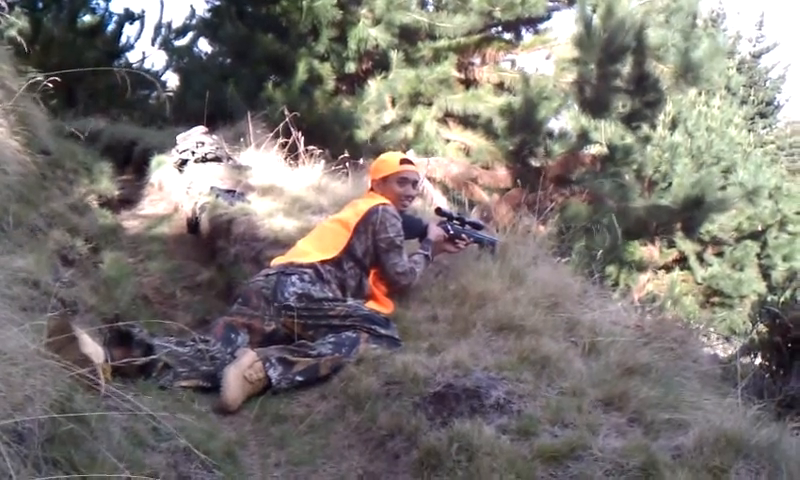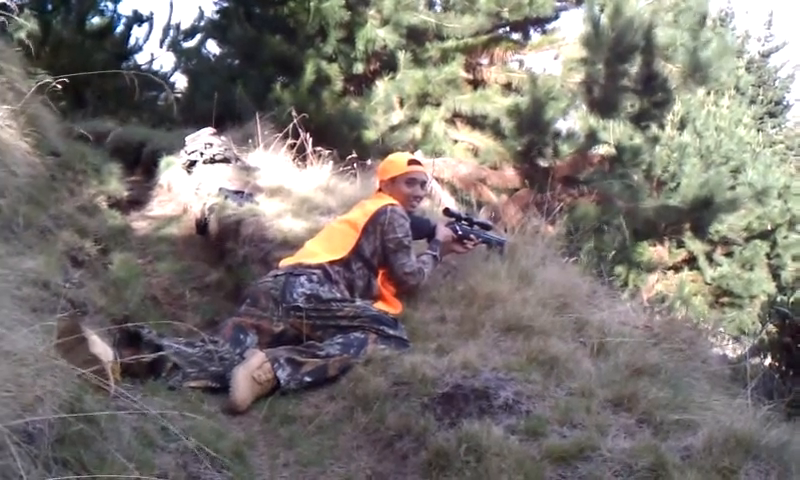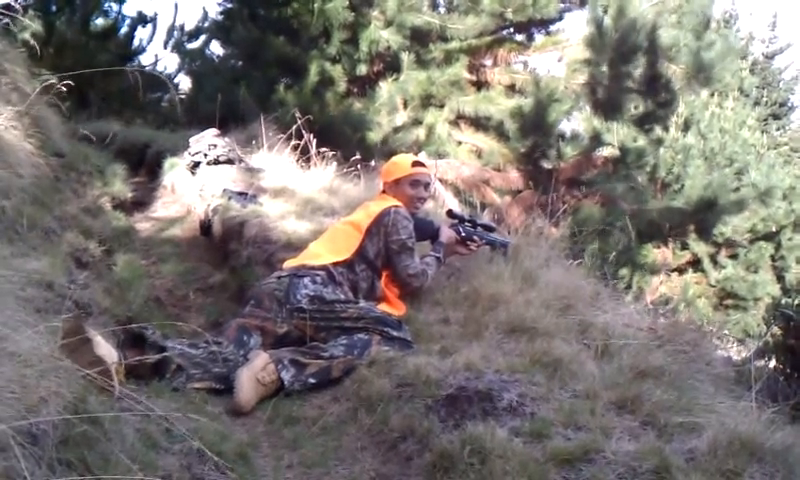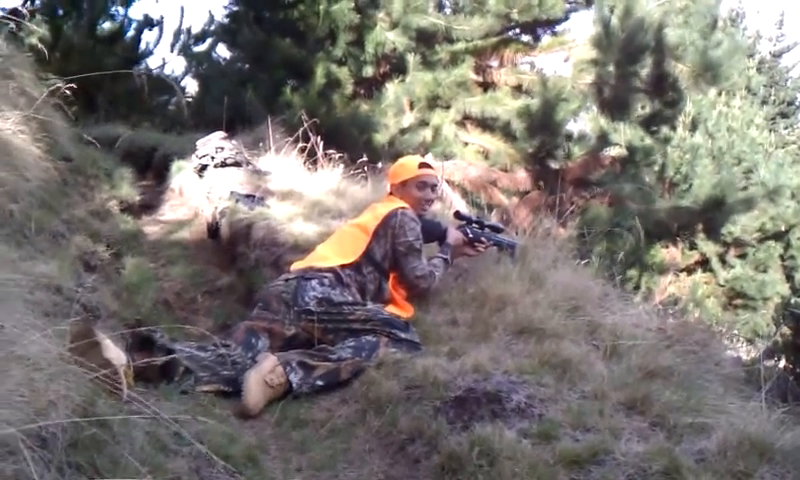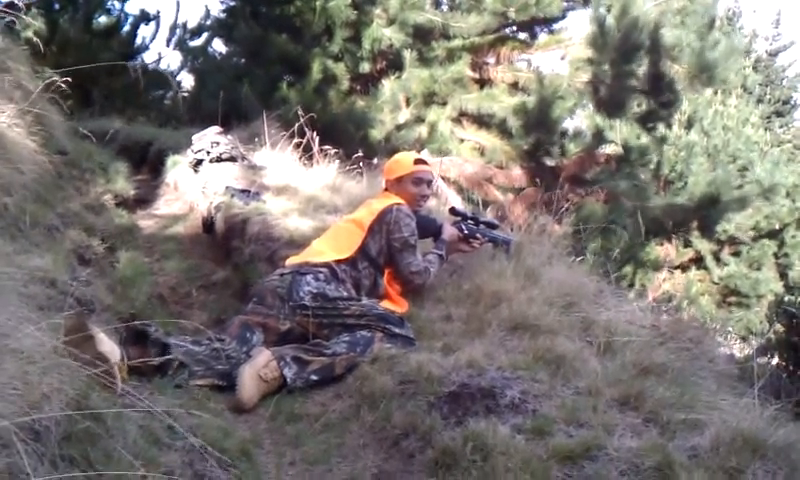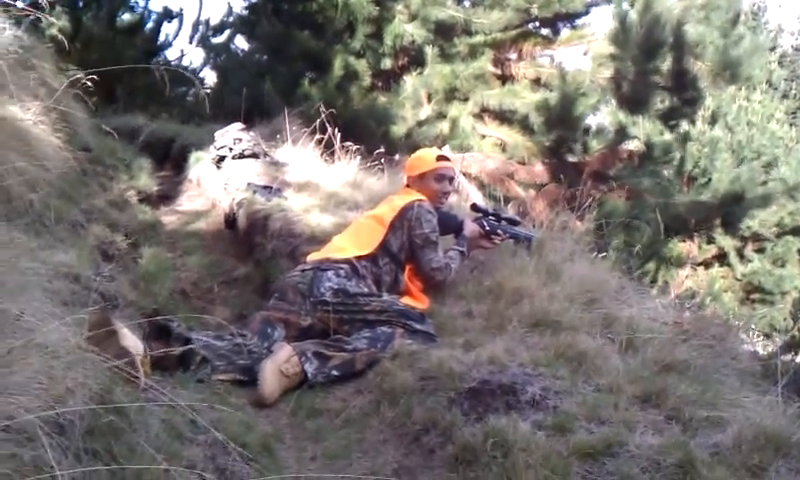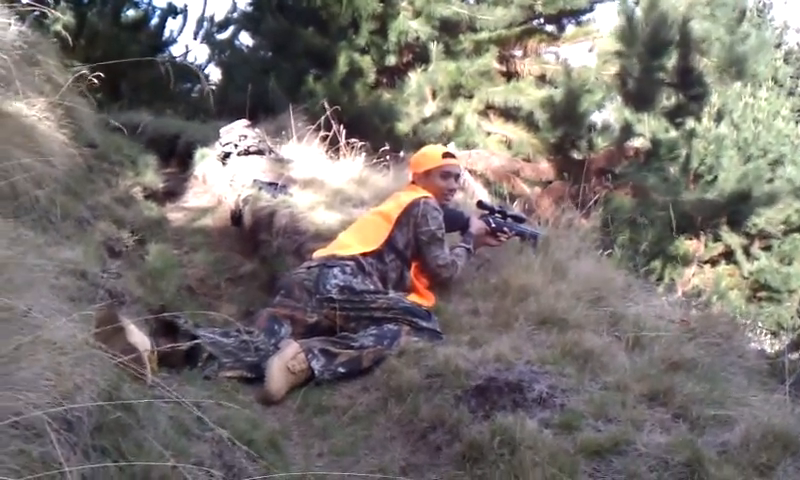
dt=0.4s
person 1, frame 1
left shoulder: (358, 209)
right shoulder: (382, 212)
left elbow: (376, 265)
right elbow: (399, 275)
left wrist: (434, 248)
right wrist: (428, 247)
left hip: (274, 283)
right hip: (304, 290)
left knee: (215, 351)
right knee: (378, 336)
left ankle: (116, 351)
right ankle: (267, 367)
person 1, frame 2
left shoulder: (367, 209)
right shoulder: (391, 212)
left elbow: (381, 265)
right elbow: (408, 276)
left wrist: (440, 250)
right wrist: (436, 248)
left hip: (284, 283)
right hip: (313, 290)
left knee: (223, 352)
right knee: (387, 336)
left ankle: (125, 349)
right ankle: (274, 367)
person 1, frame 3
left shoulder: (370, 212)
right shoulder: (394, 215)
left elbow: (383, 266)
right elbow: (409, 279)
left wrist: (440, 250)
right wrist: (439, 250)
left hip: (285, 285)
right hip: (315, 292)
left knee: (230, 354)
right knee: (395, 337)
left ankle: (138, 352)
right ankle: (278, 369)
person 1, frame 4
left shoulder: (377, 213)
right shoulder: (402, 216)
left elbow: (394, 269)
right elbow: (419, 280)
left wrist: (451, 251)
right wrist: (447, 251)
left hip: (294, 287)
right hip: (325, 293)
left knee: (237, 354)
right knee: (399, 340)
left ankle: (144, 353)
right ankle: (286, 371)
person 1, frame 5
left shoulder: (373, 209)
right shoulder: (397, 212)
left elbow: (389, 265)
right elbow: (414, 276)
left wrist: (447, 247)
right wrist: (442, 247)
left hip: (290, 282)
right hip: (320, 288)
left knee: (231, 349)
right knee: (393, 336)
left ankle: (144, 348)
right ankle: (281, 365)
person 1, frame 6
left shoulder: (403, 206)
right shoulder: (417, 210)
left elbow: (403, 258)
right elbow: (433, 273)
left wrist: (466, 245)
right wrist: (462, 243)
left hip: (309, 282)
right hip: (332, 289)
left knee: (251, 349)
right knee: (418, 331)
left ankle: (167, 342)
right ankle: (297, 361)
person 1, frame 7
left shoulder: (400, 201)
right shoulder: (425, 205)
left elbow: (415, 257)
right elbow: (440, 270)
left wrist: (471, 241)
right wrist: (468, 240)
left hip: (316, 275)
right hip: (348, 281)
left knee: (259, 342)
right knee: (420, 329)
left ankle: (174, 342)
right ankle: (309, 359)
